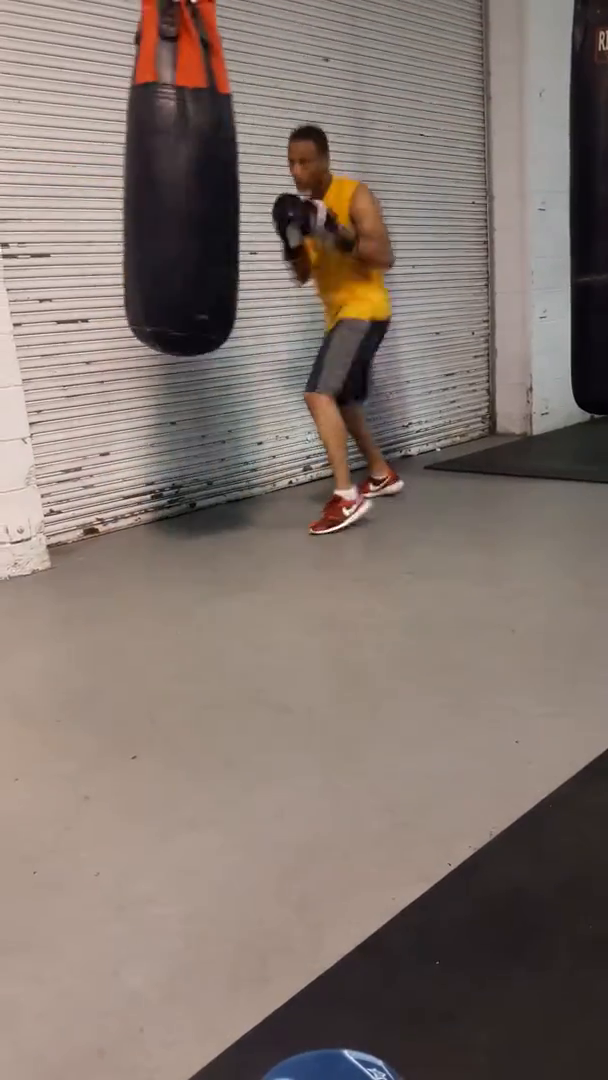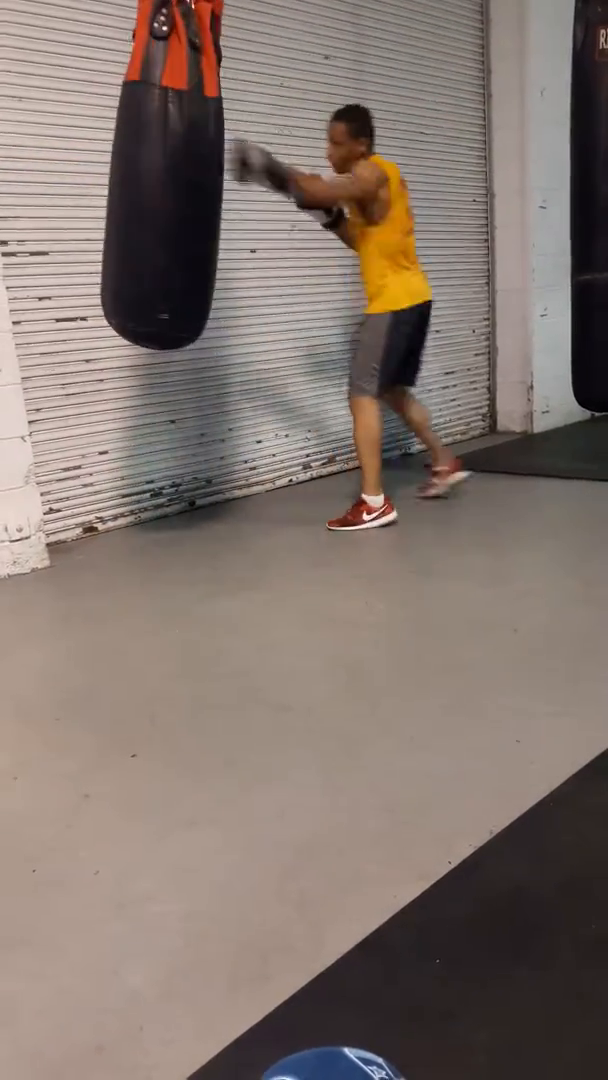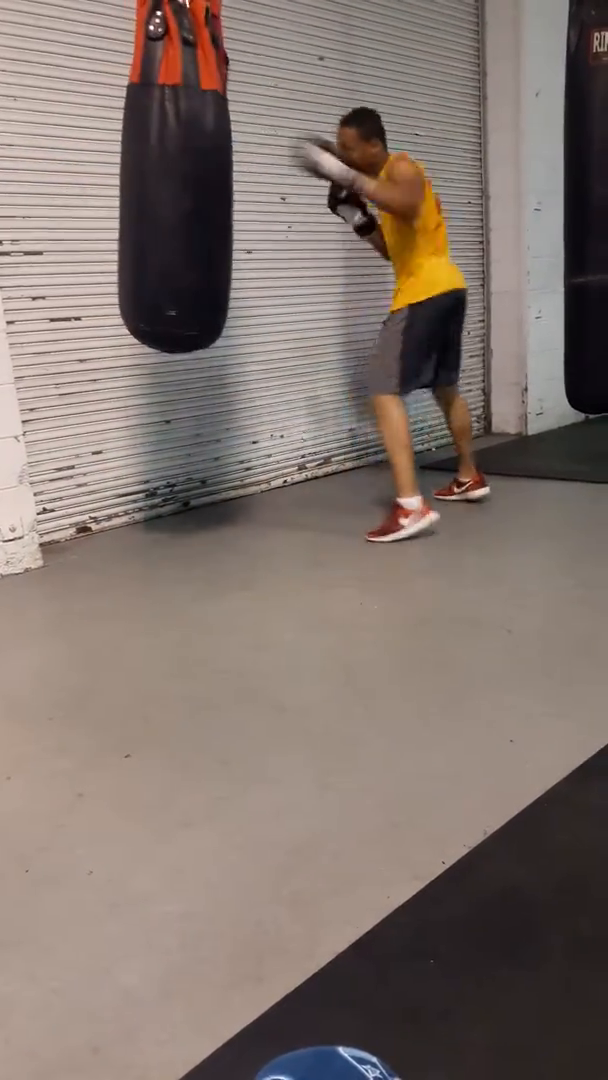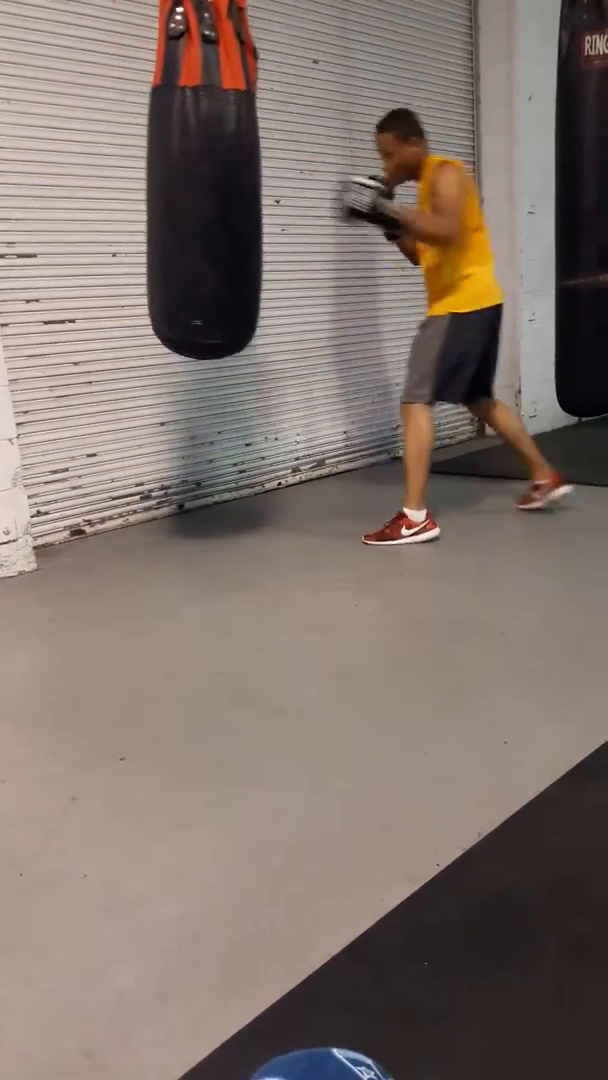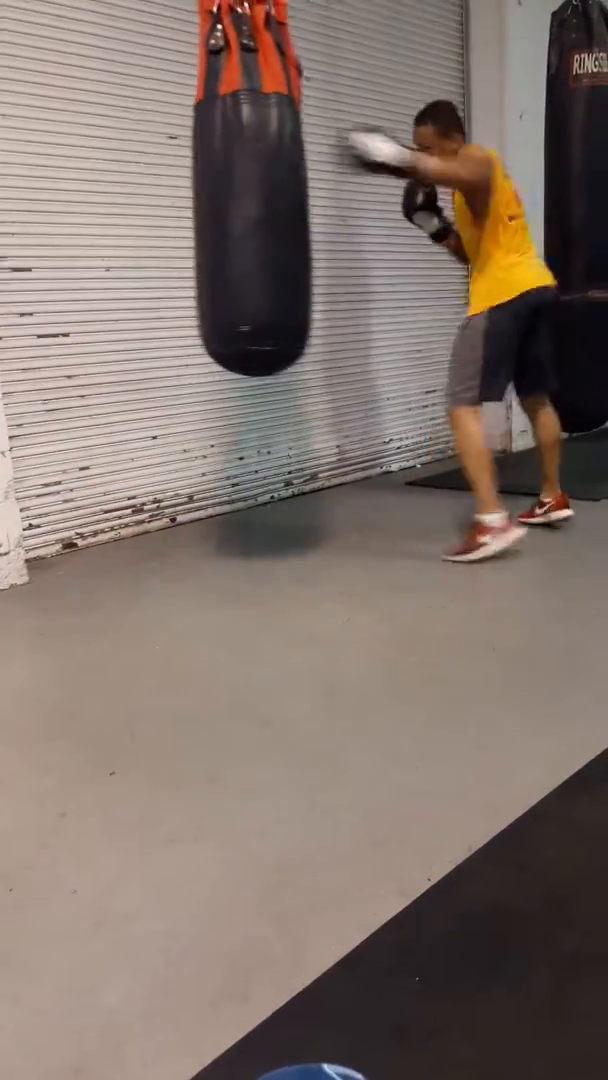
dt=0.3s
person 1, frame 1
left shoulder: (357, 197)
right shoulder: (304, 205)
left elbow: (384, 258)
right elbow: (302, 274)
left wrist: (338, 233)
right wrist: (292, 242)
left hip: (363, 314)
right hip: (347, 315)
left knee: (319, 396)
right knee: (345, 401)
left ankle: (346, 496)
right ankle: (382, 473)
person 1, frame 2
left shoulder: (371, 174)
right shoulder: (368, 182)
left elbow: (326, 191)
right elbow: (364, 241)
left wrist: (271, 172)
right wrist: (331, 217)
left hip: (393, 302)
right hip: (411, 300)
left knee: (363, 395)
right knee: (394, 389)
left ankle: (374, 502)
right ankle: (445, 464)
person 1, frame 3
left shoulder: (400, 170)
right shoulder: (388, 180)
left elbow: (403, 219)
left wrist: (347, 174)
right wrist: (358, 219)
left hip: (425, 299)
right hip: (447, 293)
left knee: (384, 396)
right knee: (444, 388)
left ankle: (411, 507)
right ankle: (468, 478)
person 1, frame 4
left shoulder: (446, 174)
right shoulder: (429, 185)
left elbow: (445, 235)
right elbow: (420, 254)
left wrist: (389, 209)
right wrist: (392, 225)
left hip: (461, 308)
right hip: (470, 305)
left knee: (415, 403)
right knee: (479, 402)
left ankle: (414, 516)
right ankle: (545, 477)
person 1, frame 5
left shoulder: (477, 162)
right shoulder: (479, 171)
left elbow: (459, 174)
right elbow: (471, 253)
left wrist: (399, 157)
right wrist: (436, 225)
left hip: (504, 298)
right hip: (536, 290)
left knee: (463, 408)
right knee: (536, 398)
left ankle: (492, 523)
right ankle: (554, 497)
